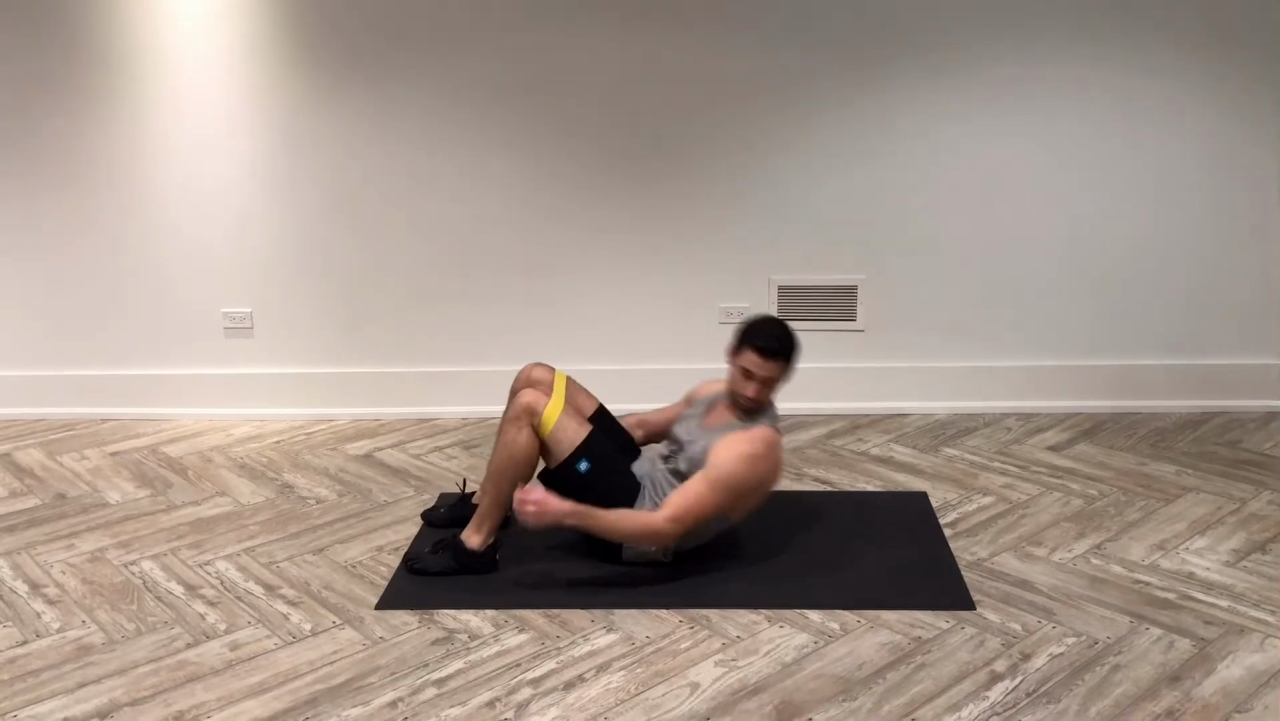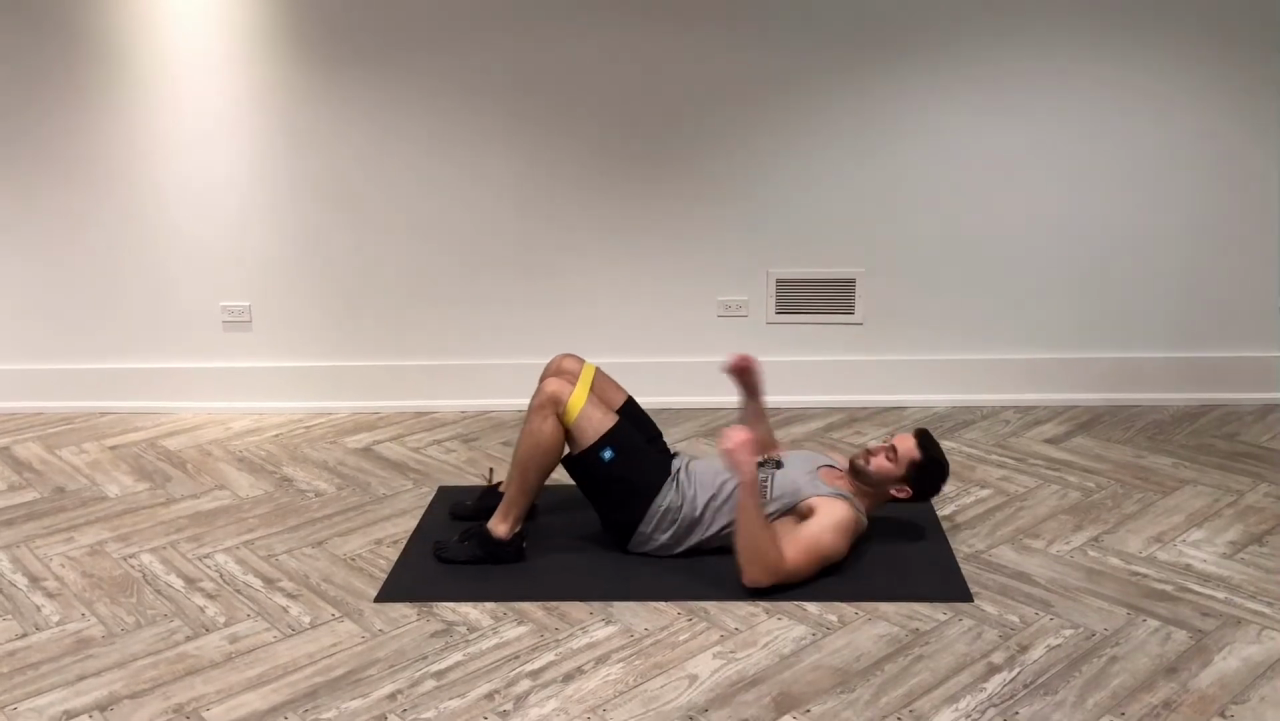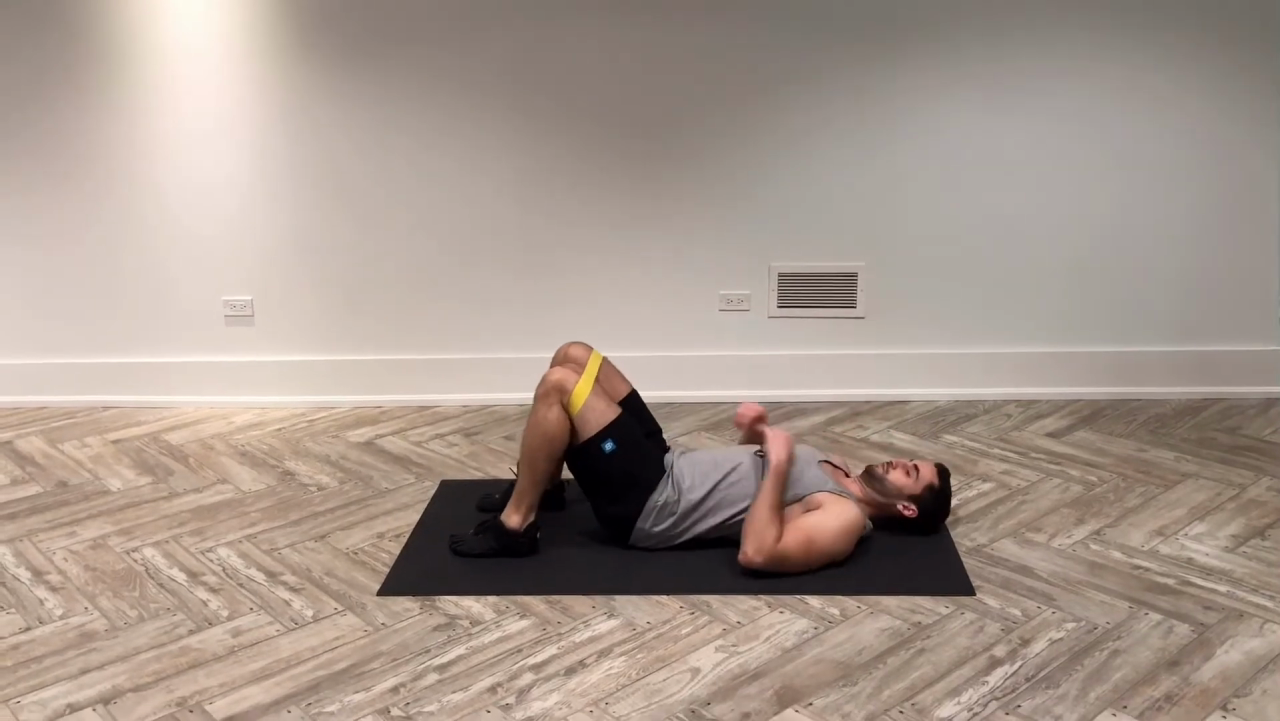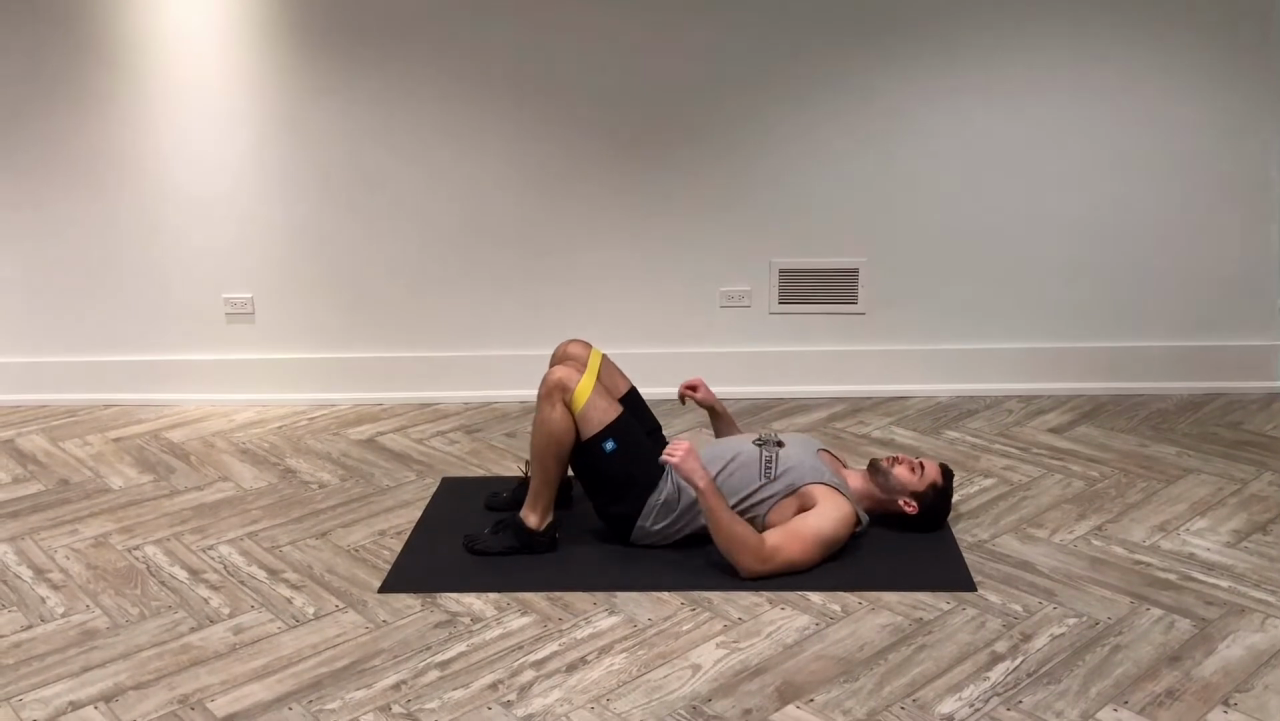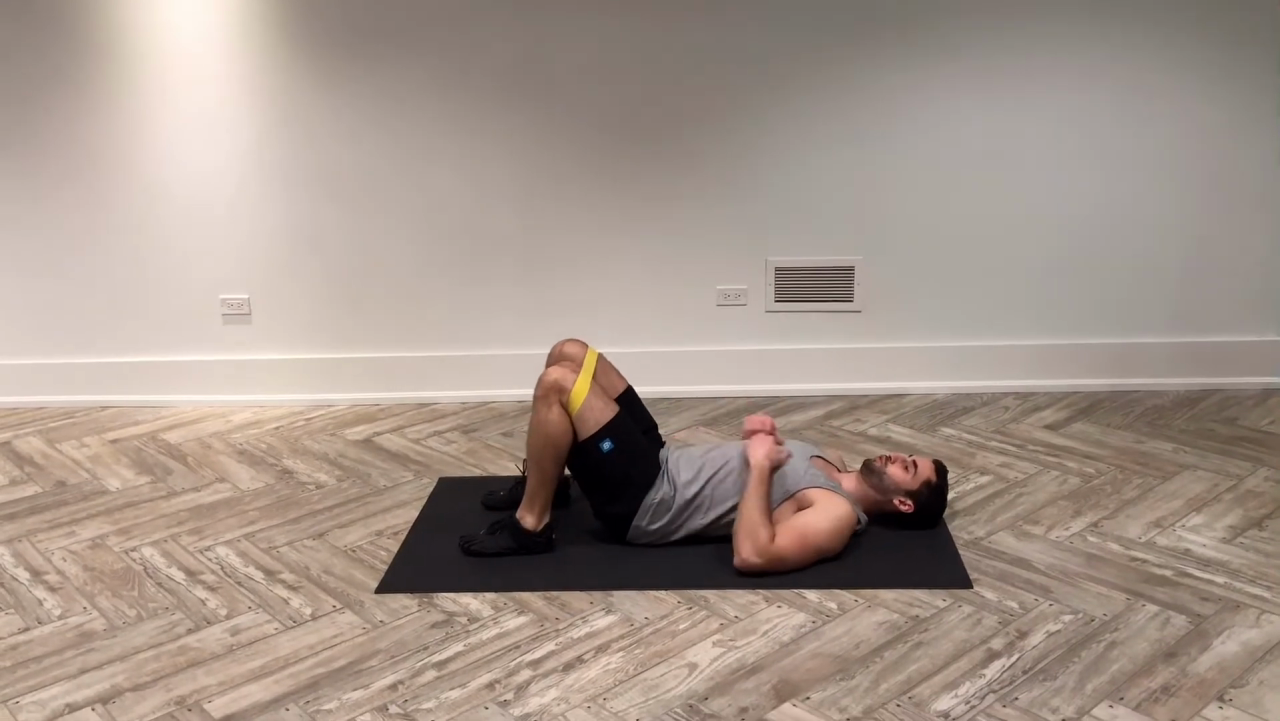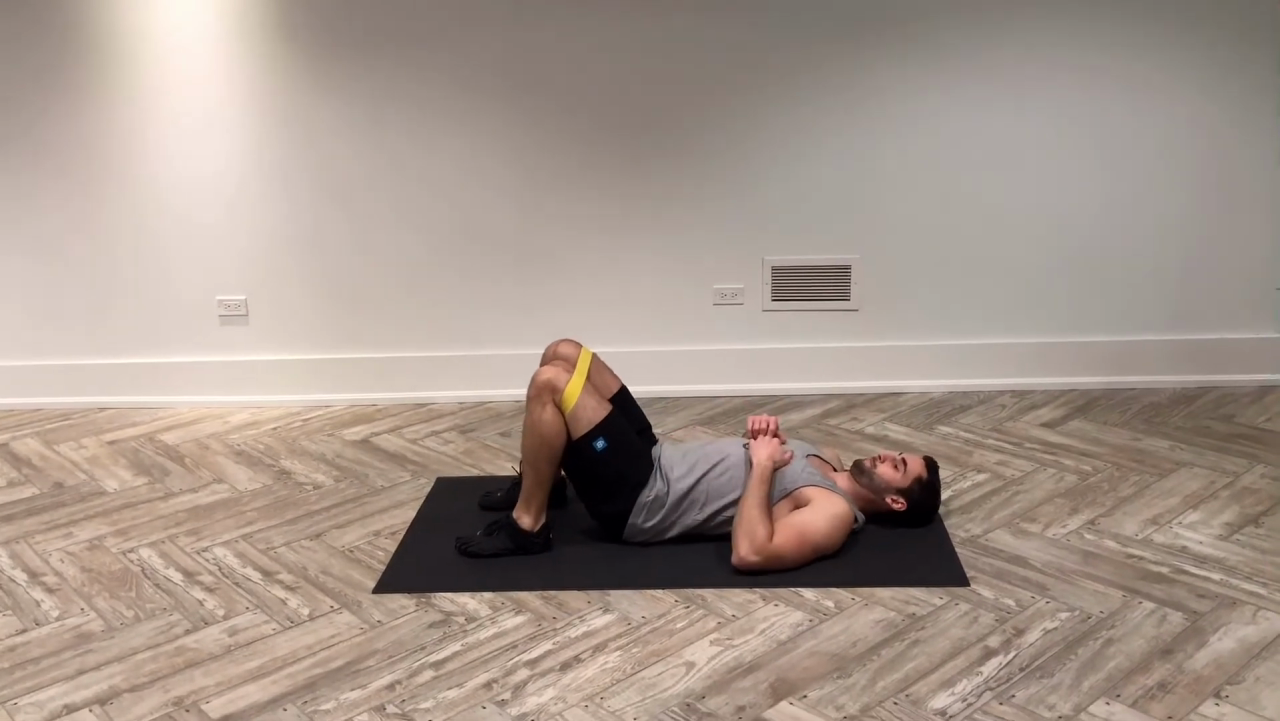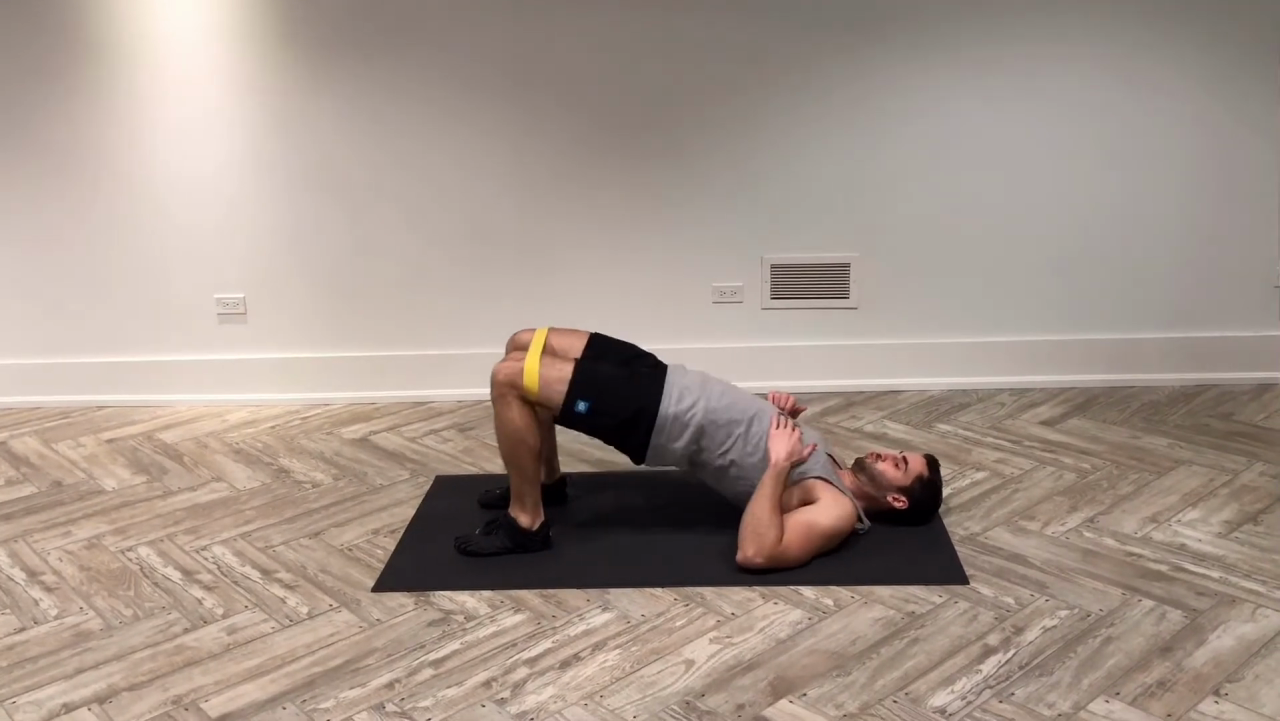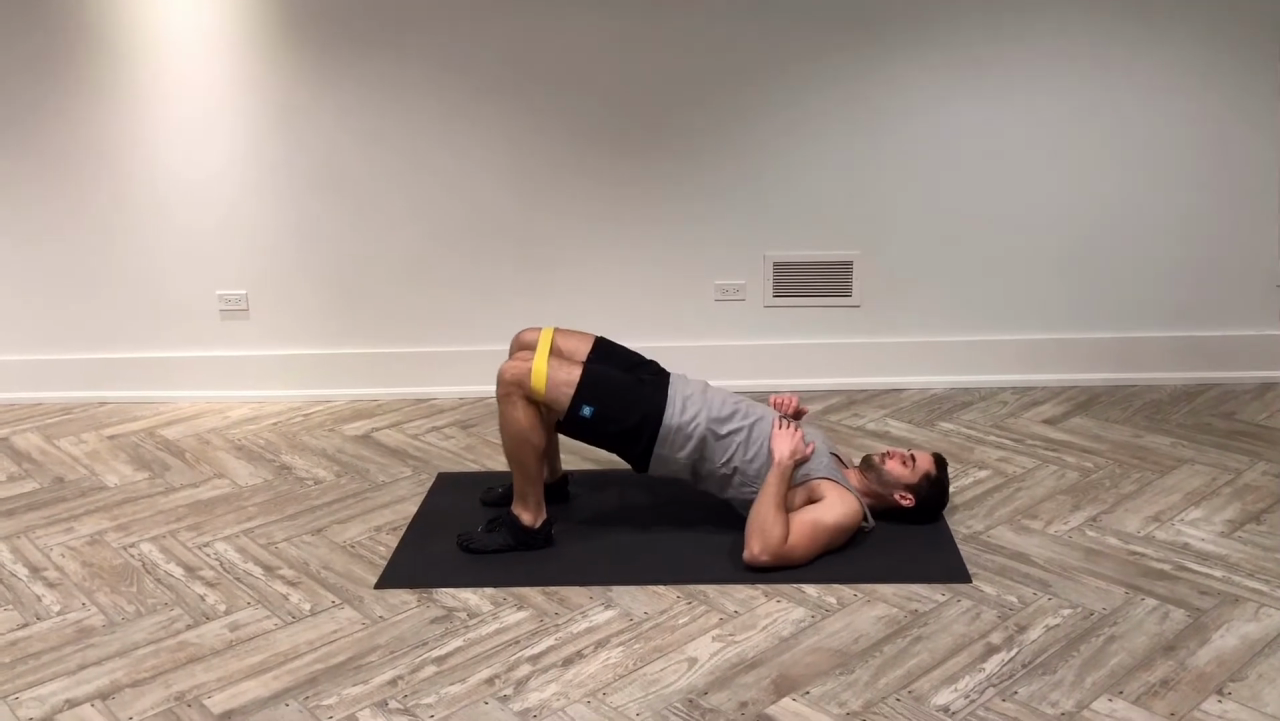
dt=0.4s
person 1, frame 1
left shoulder: (752, 450)
right shoulder: (718, 392)
left elbow: (659, 529)
right elbow: (649, 425)
left wrist: (566, 511)
right wrist: (590, 432)
left hip: (639, 516)
left knee: (530, 404)
right knee: (536, 377)
left ankle: (475, 546)
right ankle: (484, 505)
person 1, frame 2
left shoulder: (841, 518)
right shoulder: (839, 467)
left elbow: (758, 573)
left wrist: (745, 474)
right wrist: (751, 392)
left hip: (653, 516)
right hip: (672, 474)
left knee: (555, 396)
right knee: (566, 367)
left ankle: (502, 533)
right ankle: (511, 493)
person 1, frame 3
left shoulder: (846, 518)
right shoulder: (834, 468)
left elbow: (756, 554)
left wrist: (781, 465)
right wrist: (758, 429)
left hip: (647, 508)
right hip: (666, 466)
left knee: (559, 384)
right knee: (575, 354)
left ankle: (515, 525)
right ankle: (542, 487)
person 1, frame 4
left shoulder: (839, 513)
right shoulder: (830, 464)
left elbow: (754, 560)
left wrist: (699, 480)
right wrist: (715, 408)
left hip: (646, 504)
right hip: (658, 460)
left knee: (561, 383)
right knee: (573, 352)
left ankle: (533, 524)
right ankle: (549, 482)
person 1, frame 5
left shoulder: (838, 515)
right shoulder: (830, 463)
left elbow: (750, 554)
left wrist: (758, 465)
right wrist: (760, 435)
left hip: (644, 503)
right hip: (661, 459)
left knee: (558, 382)
right knee: (570, 352)
left ankle: (530, 525)
right ankle: (547, 481)
person 1, frame 6
left shoulder: (834, 514)
right shoulder: (827, 463)
left elbow: (749, 553)
left wrist: (763, 466)
right wrist: (766, 434)
left hip: (638, 500)
right hip: (655, 457)
left knee: (550, 382)
right knee: (564, 353)
left ankle: (527, 526)
right ankle: (545, 481)
person 1, frame 7
left shoulder: (838, 512)
right shoulder: (827, 461)
left elbow: (753, 552)
left wrist: (780, 463)
right wrist: (785, 414)
left hip: (659, 420)
left knee: (509, 377)
right knee: (525, 344)
left ankle: (525, 523)
right ankle: (545, 480)
person 1, frame 8
left shoulder: (844, 509)
right shoulder: (831, 460)
left elbow: (760, 551)
left wrist: (784, 462)
right wrist: (788, 414)
left hip: (665, 430)
right hip: (669, 393)
left knee: (516, 377)
right knee: (529, 343)
left ankle: (527, 522)
right ankle: (547, 478)
